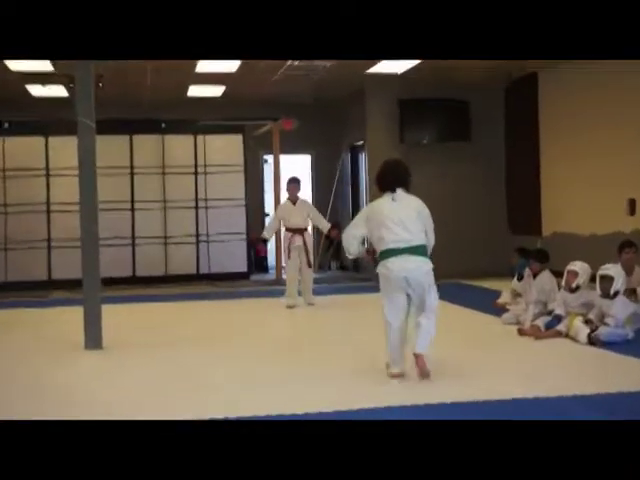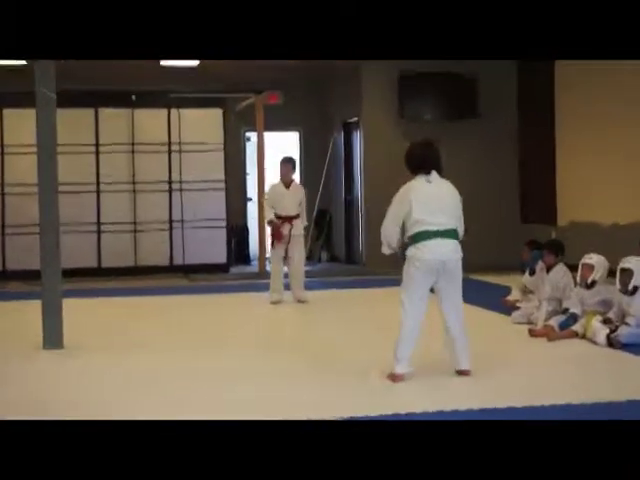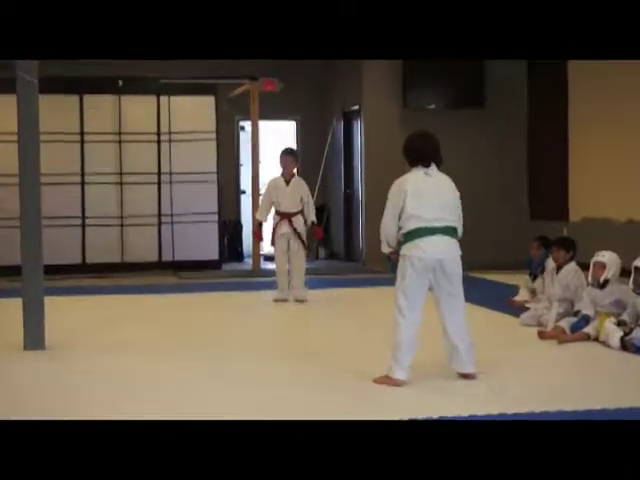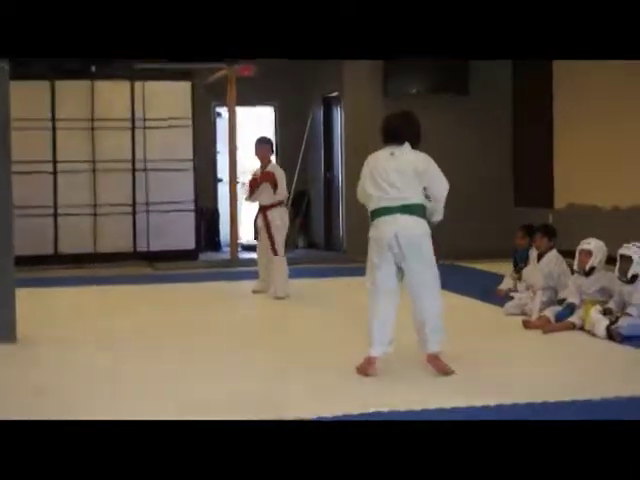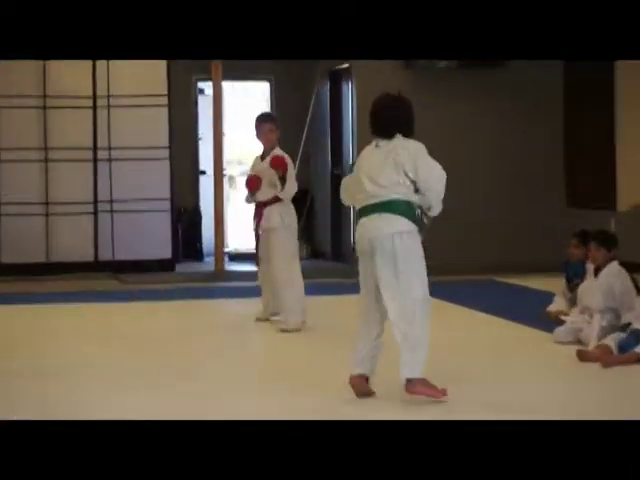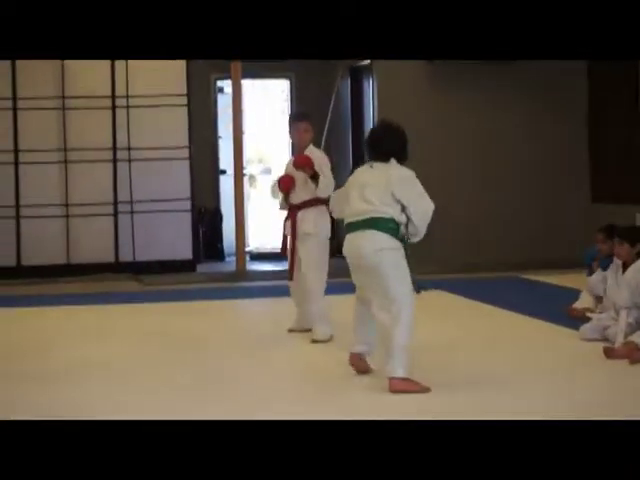
dt=0.5s
person 1, frame 1
left shoulder: (373, 209)
right shoulder: (417, 204)
left elbow: (349, 236)
right elbow: (430, 238)
left wrist: (364, 251)
left hip: (391, 267)
right hip: (419, 264)
left knee: (394, 318)
right knee: (427, 311)
left ankle: (396, 366)
person 1, frame 2
left shoulder: (408, 191)
right shoulder: (450, 189)
left elbow: (390, 227)
right elbow: (459, 225)
left wrist: (394, 250)
left hip: (421, 253)
right hip: (451, 250)
left knee: (411, 310)
right knee: (453, 309)
left ankle: (400, 368)
right ankle: (462, 363)
person 1, frame 3
left shoulder: (403, 183)
right shoulder: (448, 183)
left elbow: (389, 223)
right elbow: (457, 222)
left wrist: (392, 248)
left hip: (417, 250)
right hip: (448, 248)
left knee: (407, 312)
right knee: (453, 309)
left ankle: (398, 373)
right ankle: (466, 366)
person 1, frame 4
left shoulder: (372, 161)
right shoulder: (421, 160)
left elbow: (363, 195)
right elbow: (440, 191)
right wrist: (433, 215)
left hip: (382, 229)
right hip: (413, 227)
left knee: (382, 293)
right knee: (425, 289)
left ankle: (373, 355)
right ankle: (433, 352)
person 1, frame 5
left shoulder: (365, 156)
right shoulder: (411, 149)
left elbow: (348, 194)
right elbow: (434, 181)
right wrist: (429, 206)
left hip: (366, 229)
right hip: (397, 228)
left knee: (372, 305)
right knee: (411, 300)
person 1, frame 6
left shoulder: (358, 174)
right shoulder: (401, 175)
left elbow: (337, 206)
right elbow: (422, 210)
right wrist: (414, 231)
left hip: (353, 242)
right hip: (381, 243)
left knee: (367, 300)
right knee: (400, 306)
left ankle: (359, 353)
person 2, frame 1
left shoulder: (305, 204)
right shoulder: (282, 207)
left elbow: (317, 218)
right elbow: (273, 223)
left wrist: (330, 230)
right wrist: (265, 238)
left hip: (305, 238)
right hip: (290, 240)
left knee: (307, 270)
right knee: (291, 271)
person 2, frame 2
left shoulder: (299, 189)
right shoulder: (273, 189)
right elbow: (268, 208)
left wrist: (303, 226)
right wrist: (273, 225)
left hip: (296, 228)
right hip: (279, 227)
left knee: (297, 262)
right knee: (277, 262)
left ankle: (299, 293)
right ankle: (276, 294)
person 2, frame 3
left shoulder: (300, 184)
right shoulder: (273, 183)
left elbow: (308, 204)
right elbow: (265, 204)
left wrist: (313, 225)
right wrist: (259, 225)
left hip: (297, 223)
right hip: (280, 224)
left knee: (298, 259)
right knee: (280, 260)
left ankle: (298, 292)
right ankle: (282, 292)
person 2, frame 4
left shoulder: (277, 172)
right shoulder: (257, 173)
left elbow: (282, 195)
right elbow: (250, 197)
left wrist: (273, 184)
right wrist: (252, 188)
left hip: (277, 216)
right hip: (263, 216)
left knee: (276, 253)
right knee: (263, 253)
left ankle: (281, 289)
right ankle: (265, 283)
person 2, frame 5
left shoulder: (282, 159)
right shoulder: (257, 162)
left elbow: (288, 193)
right elbow: (251, 197)
left wrist: (282, 175)
right wrist: (251, 189)
left hip: (280, 217)
right hip: (264, 217)
left knee: (284, 268)
right knee: (266, 267)
left ankle: (294, 318)
right ankle: (271, 308)
person 2, frame 6
left shoulder: (318, 157)
right shoulder: (292, 163)
left elbow: (327, 189)
left wrist: (313, 174)
right wrist: (284, 191)
left hip: (314, 220)
right hip: (296, 221)
left knee: (311, 276)
right knee: (296, 275)
left ankle: (322, 328)
right ankle: (305, 320)
